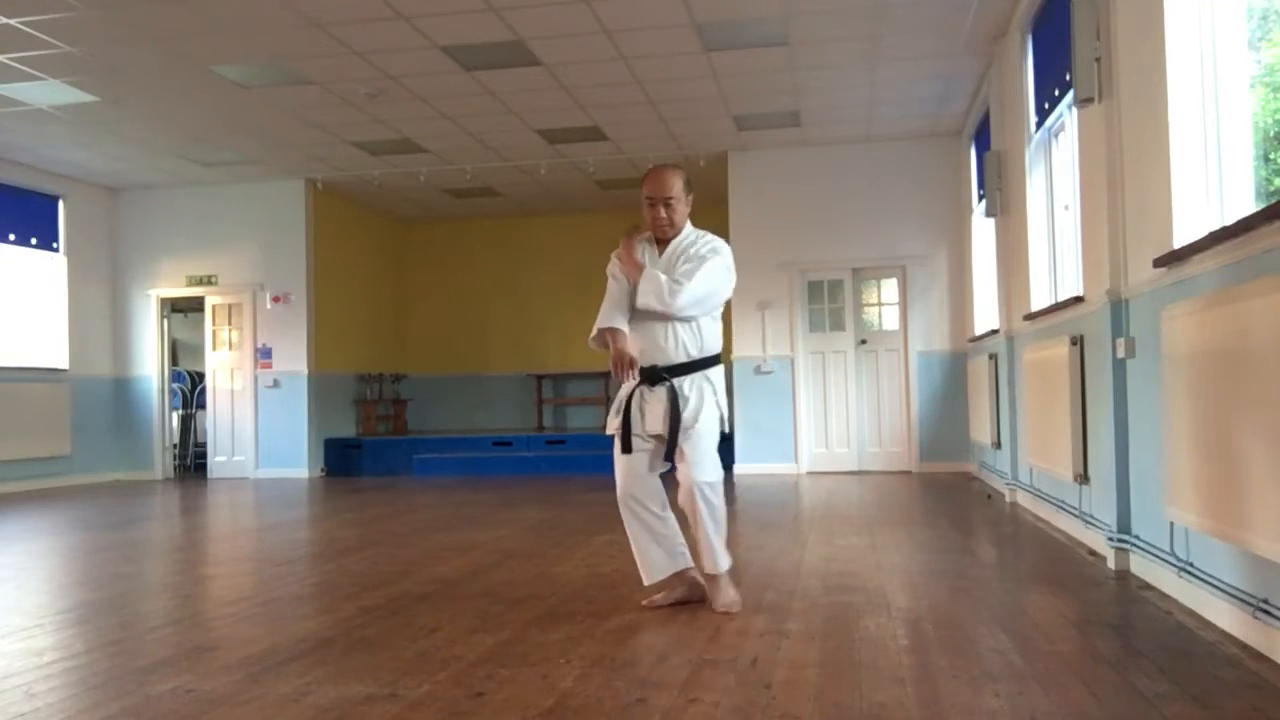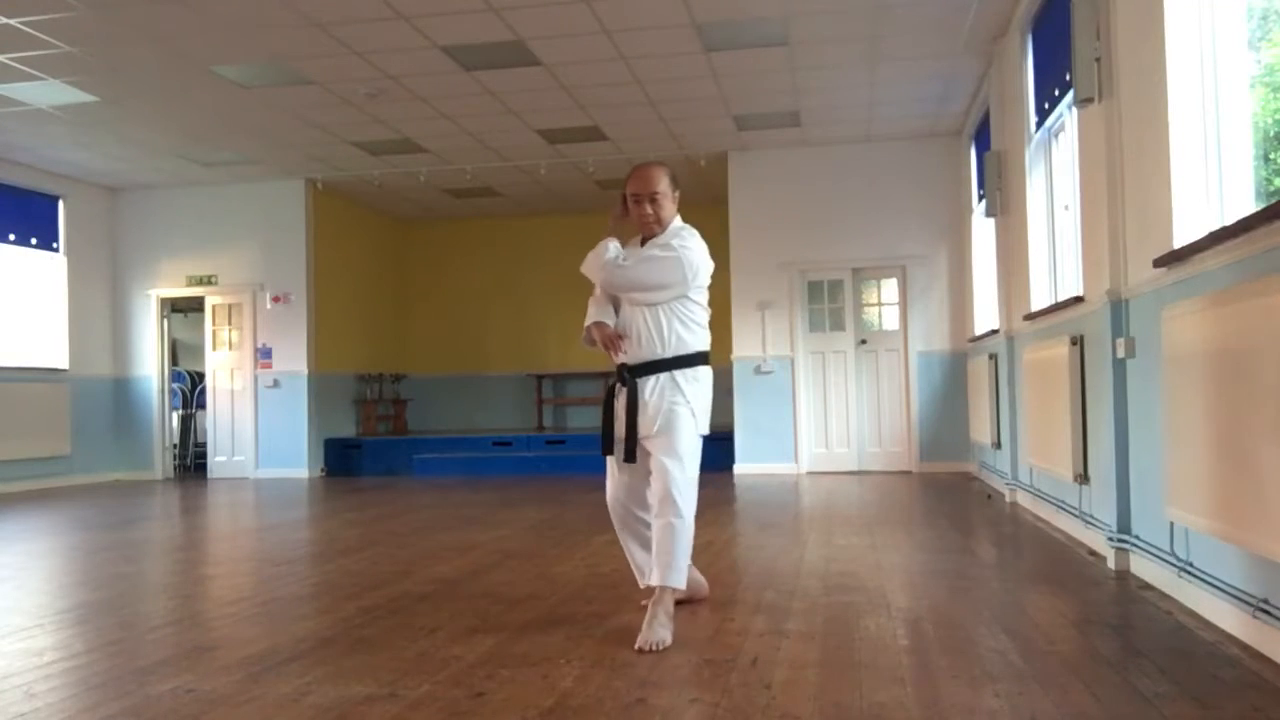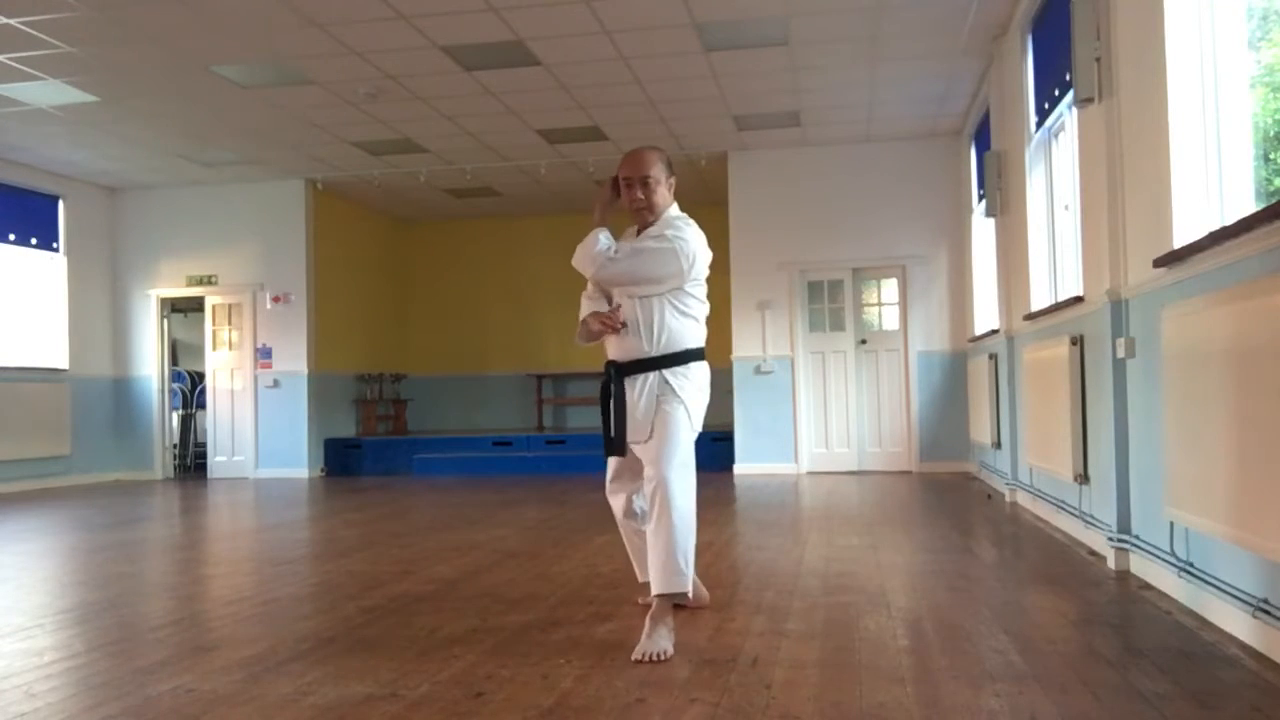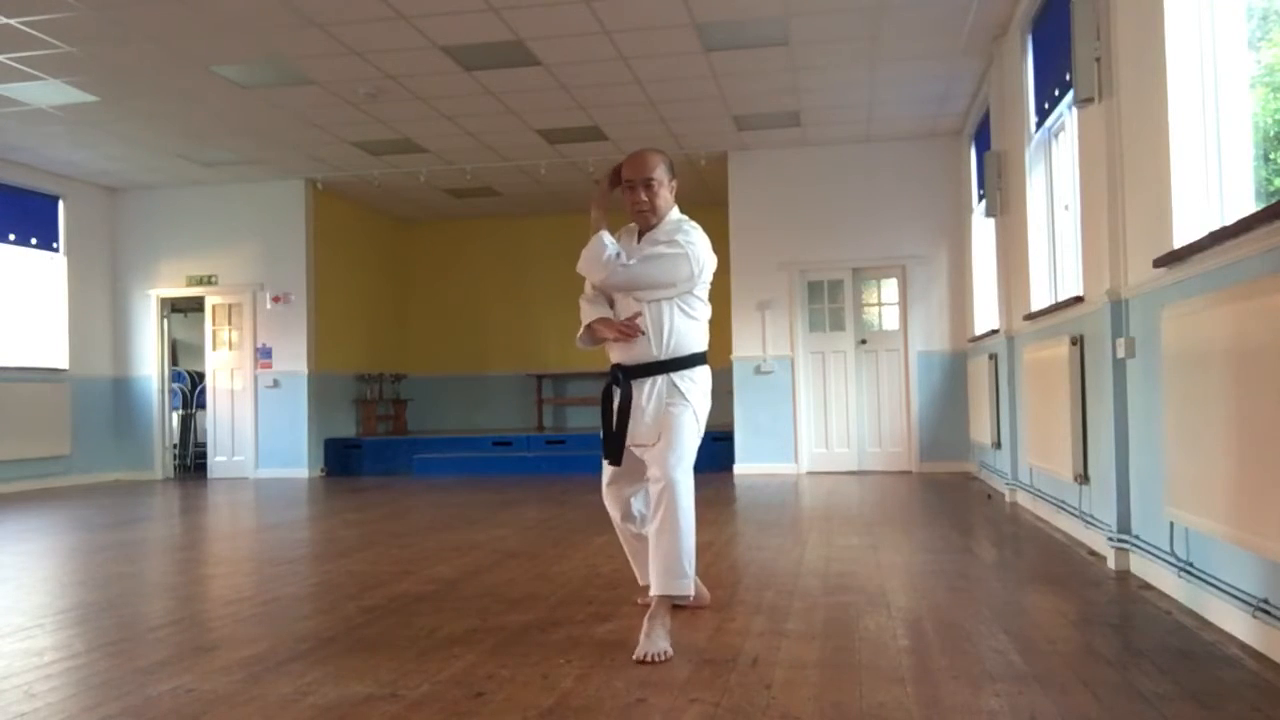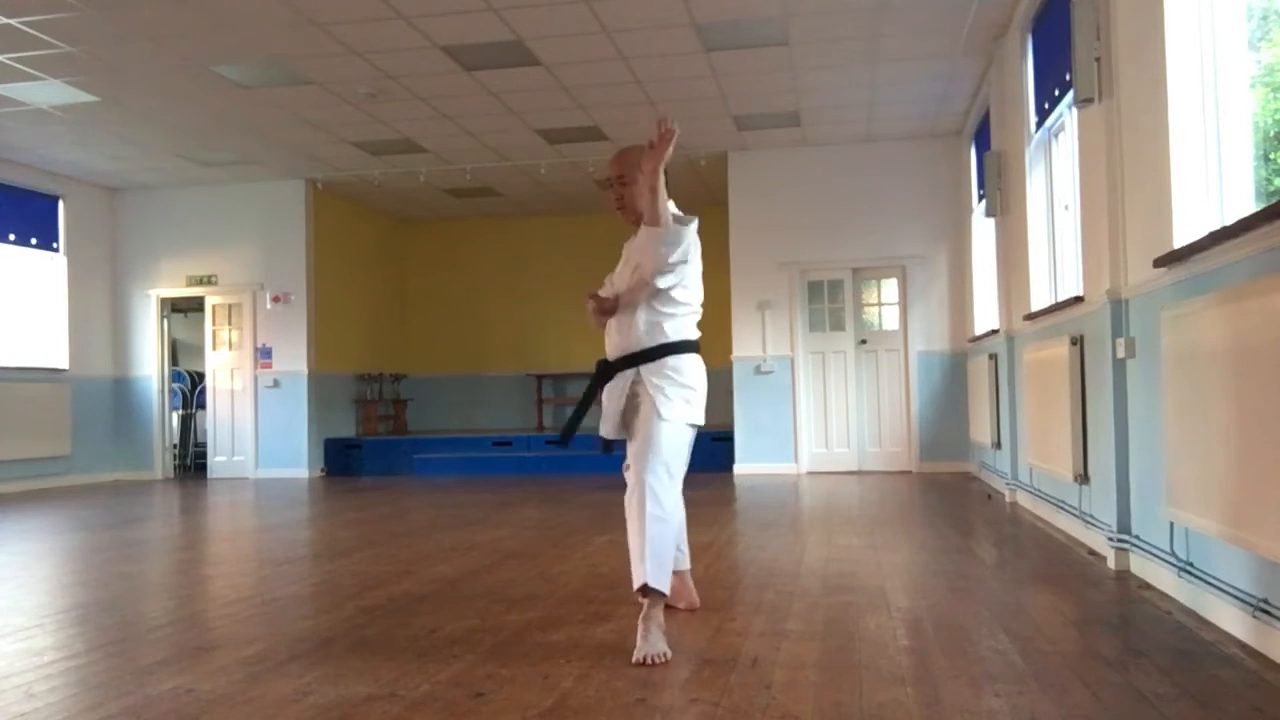
dt=0.5s
person 1, frame 1
left shoulder: (712, 252)
right shoulder: (628, 253)
left elbow: (675, 300)
right elbow: (615, 307)
left wrist: (632, 263)
right wrist: (617, 344)
left hip: (693, 386)
right hip: (641, 388)
left knee: (698, 479)
right knee: (633, 487)
left ankle: (717, 573)
right ankle: (684, 577)
person 1, frame 2
left shoulder: (684, 249)
right shoulder: (634, 251)
left elbow: (605, 273)
right elbow: (603, 298)
left wrist: (612, 231)
right wrist: (598, 328)
left hip: (677, 385)
right hip: (633, 388)
left knee: (672, 486)
right knee: (625, 496)
left ankle: (663, 603)
right ankle: (683, 579)
person 1, frame 3
left shoulder: (680, 239)
right shoulder: (632, 239)
left elbow: (598, 267)
right elbow: (597, 292)
left wrist: (599, 215)
right wrist: (594, 319)
left hip: (672, 381)
right hip: (629, 384)
left knee: (666, 483)
right knee: (626, 493)
left ankle: (662, 611)
right ankle: (681, 585)
person 1, frame 4
left shoulder: (687, 242)
right shoulder: (624, 242)
left elbow: (606, 273)
right elbow: (593, 298)
left wrist: (597, 213)
right wrist: (603, 326)
left hip: (676, 385)
right hip: (628, 388)
left knee: (669, 482)
right knee: (622, 492)
left ankle: (660, 612)
right ankle: (680, 583)
person 1, frame 5
left shoulder: (670, 233)
right shoulder: (644, 241)
left elbow: (666, 242)
right elbow: (615, 302)
left wrist: (652, 171)
right wrist: (601, 305)
left hip: (667, 375)
right hip: (638, 379)
left knee: (649, 480)
right knee: (657, 481)
left ankle: (652, 612)
right ankle: (677, 582)
